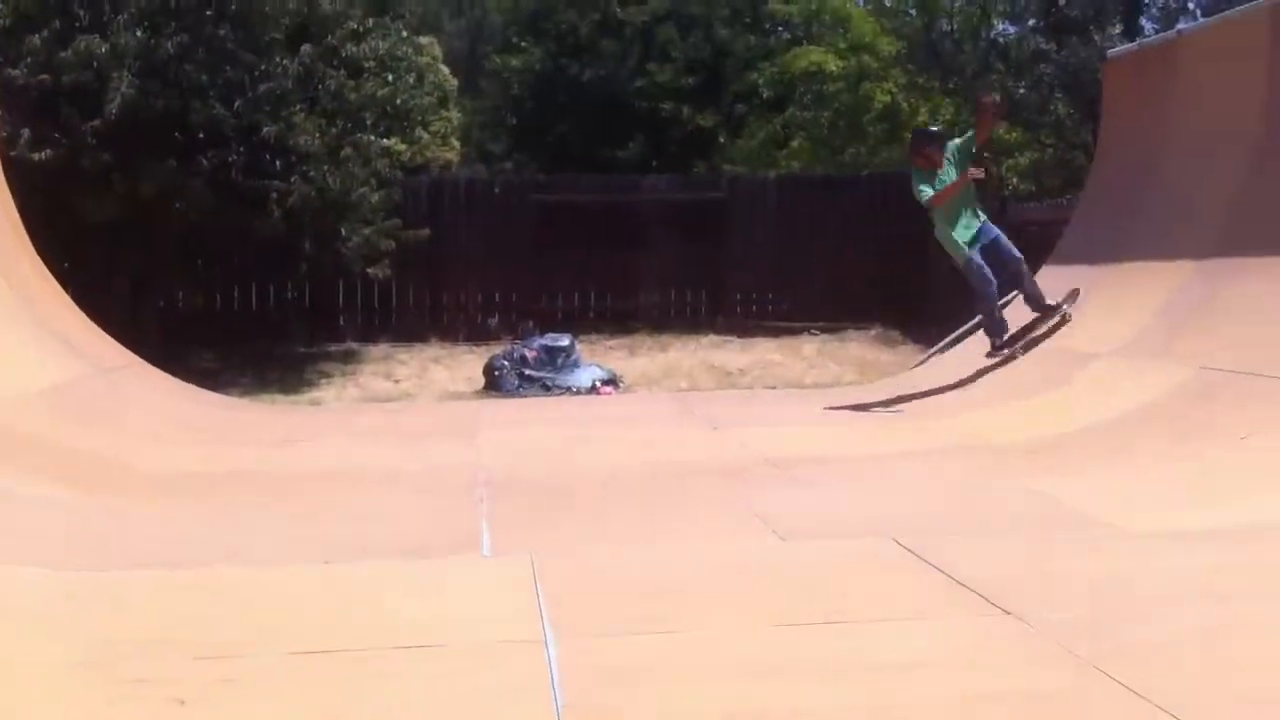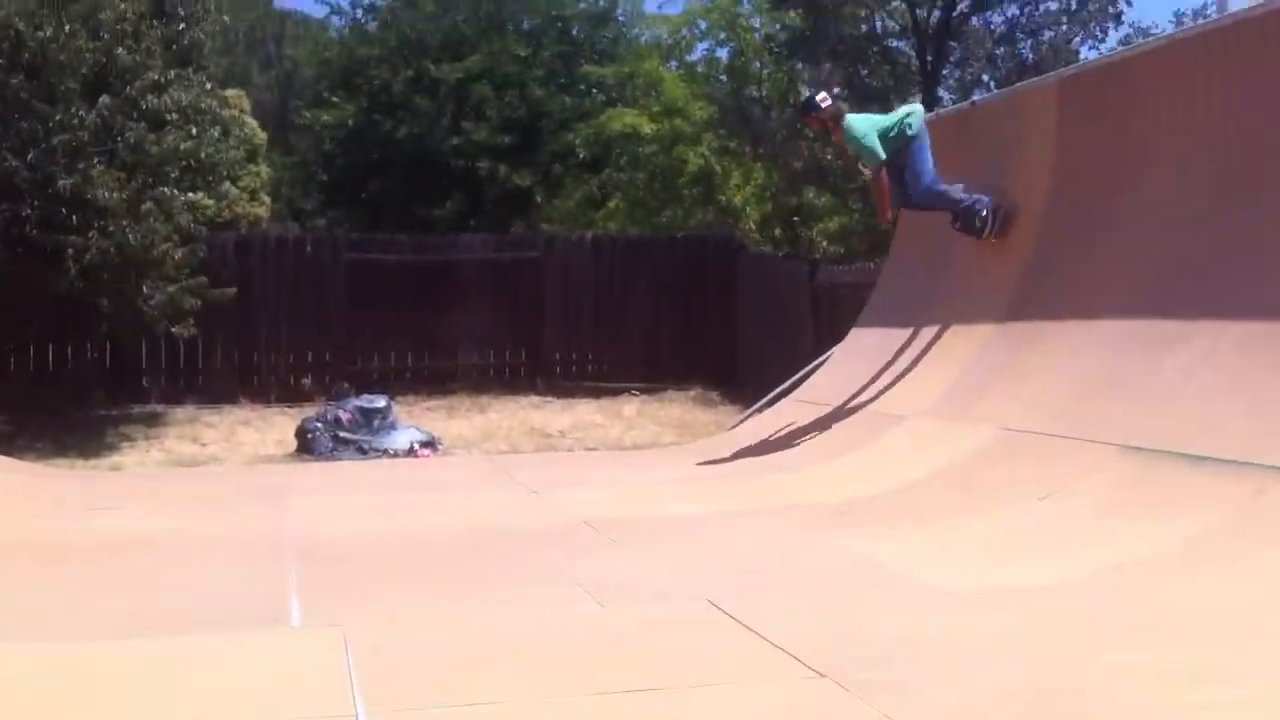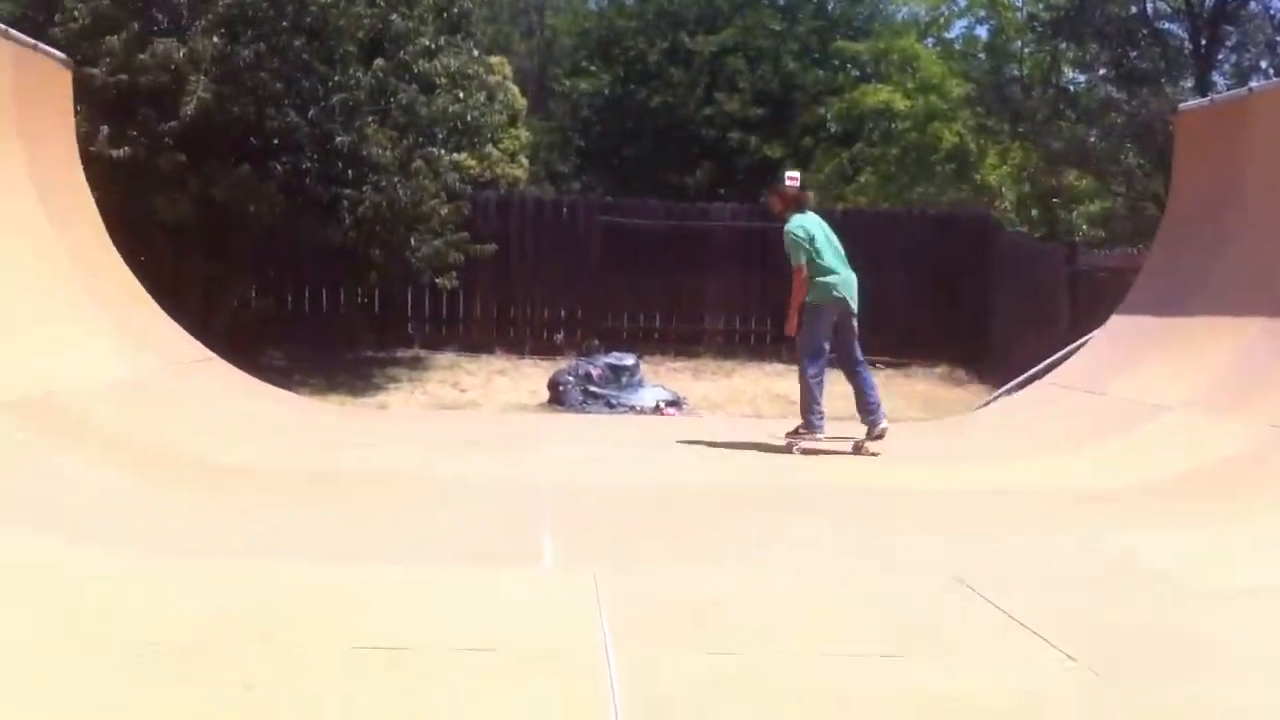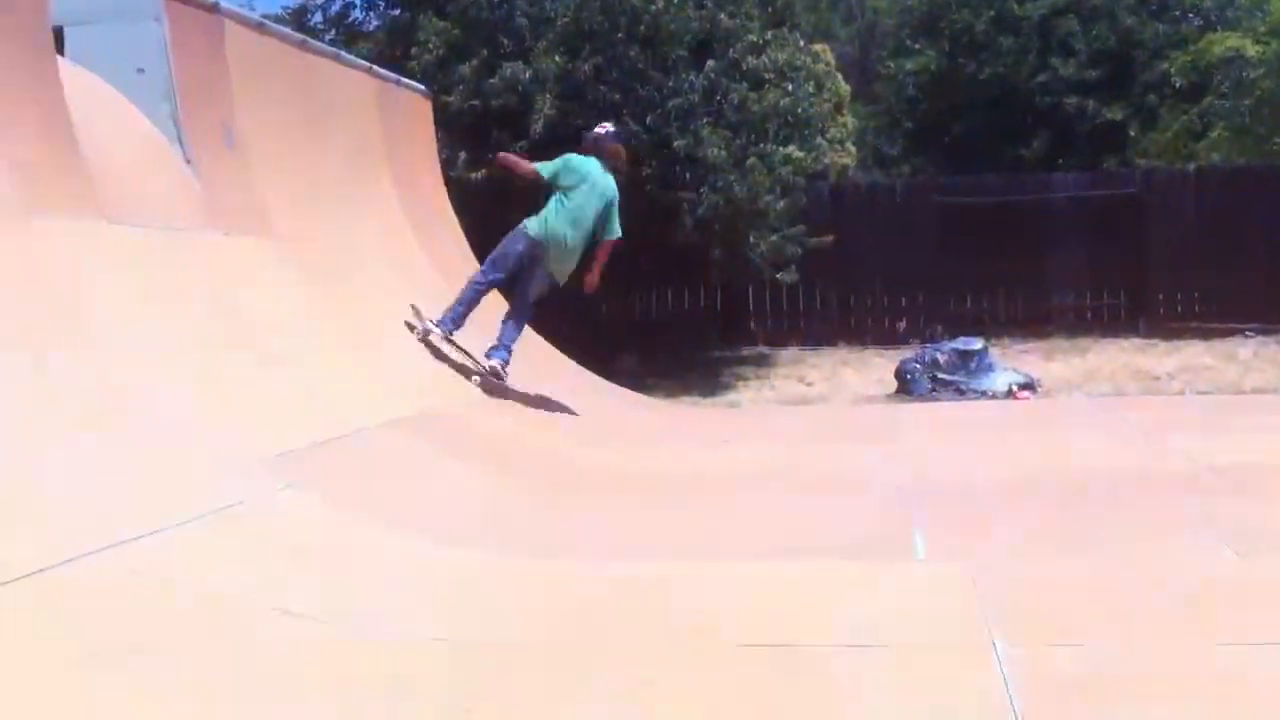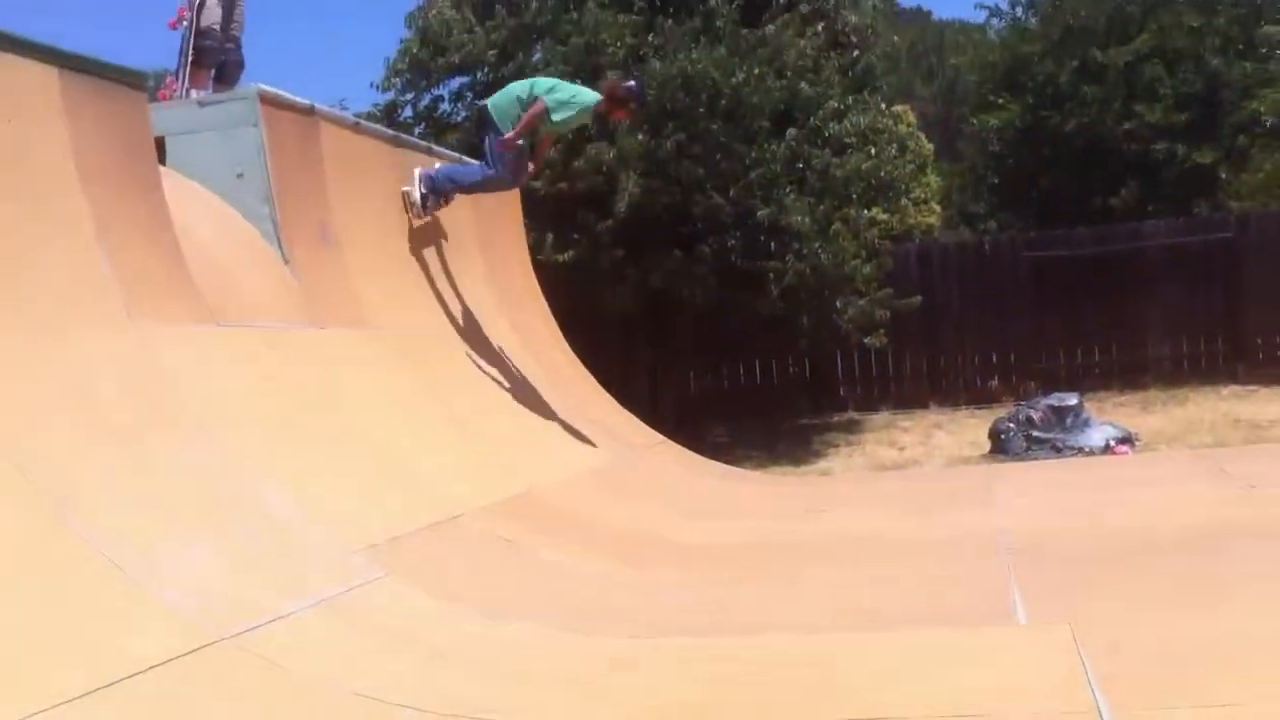
dt=0.7s
person 1, frame 1
left shoulder: (951, 152)
right shoulder: (920, 179)
left elbow: (981, 134)
right elbow: (933, 203)
left wrist: (987, 111)
right wrist: (960, 182)
left hip: (978, 223)
right hip: (959, 237)
left knee: (1016, 261)
right knee: (987, 287)
left ankle: (1039, 303)
right ankle: (997, 334)
person 1, frame 2
left shoulder: (855, 133)
right shoulder: (841, 129)
left elbow: (880, 169)
left wrist: (885, 208)
right wrist: (862, 165)
left hip: (909, 132)
right hip: (898, 143)
left knee: (923, 189)
right knee: (905, 198)
left ankle: (979, 206)
person 1, frame 3
left shoulder: (793, 227)
right shoulder: (810, 218)
left elbow: (801, 273)
left wrist: (793, 315)
left hip: (823, 296)
right hip: (846, 292)
left knee: (811, 361)
right knee: (853, 360)
left ankle: (813, 424)
right ankle: (875, 418)
person 1, frame 4
left shoulder: (575, 161)
right shoulder: (612, 189)
left elbow: (531, 171)
right elbow: (610, 239)
left wrist: (504, 158)
right wrist: (595, 271)
left hip: (538, 234)
right hip: (562, 257)
left knee: (485, 277)
right knee: (523, 305)
left ankle: (446, 325)
right ankle: (499, 356)
person 1, frame 5
left shoulder: (587, 98)
right shoulder: (586, 104)
left elbow: (551, 132)
right elbow: (543, 105)
left wrist: (535, 163)
right wrist: (516, 134)
left hip: (512, 110)
right hip: (509, 110)
left knee: (515, 174)
right knee: (499, 175)
left ankle: (444, 178)
right ankle: (430, 181)
